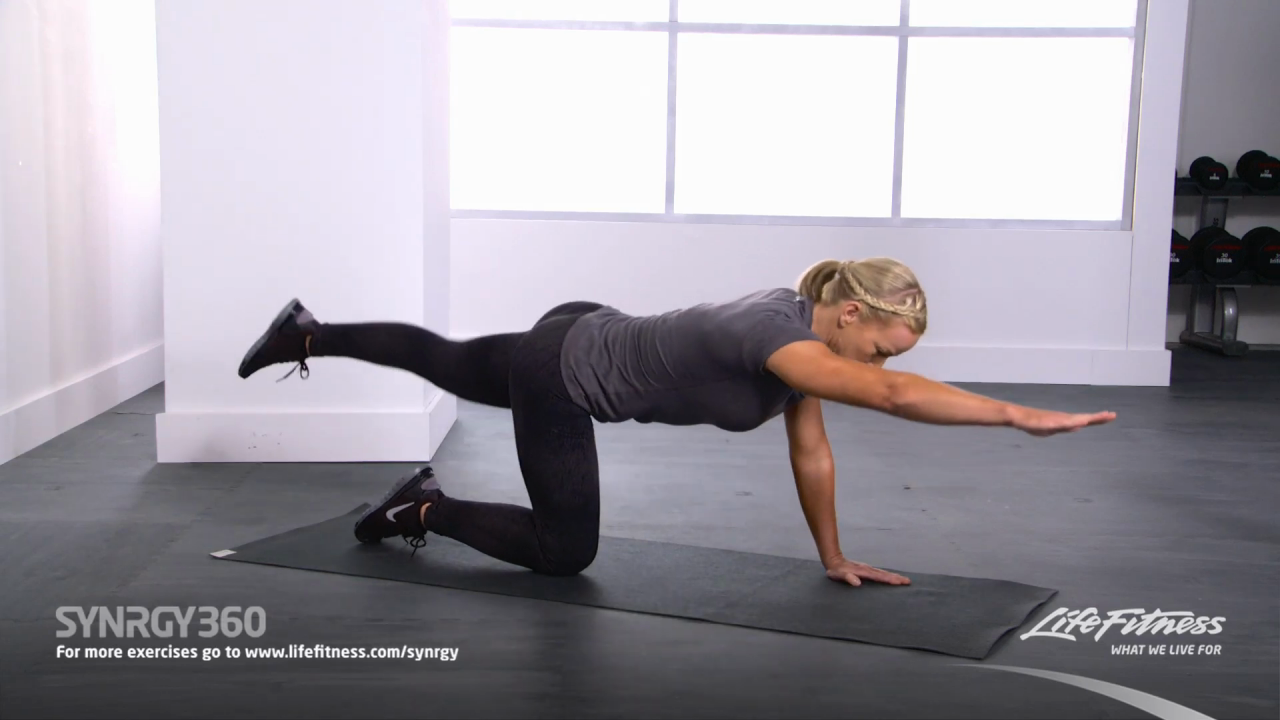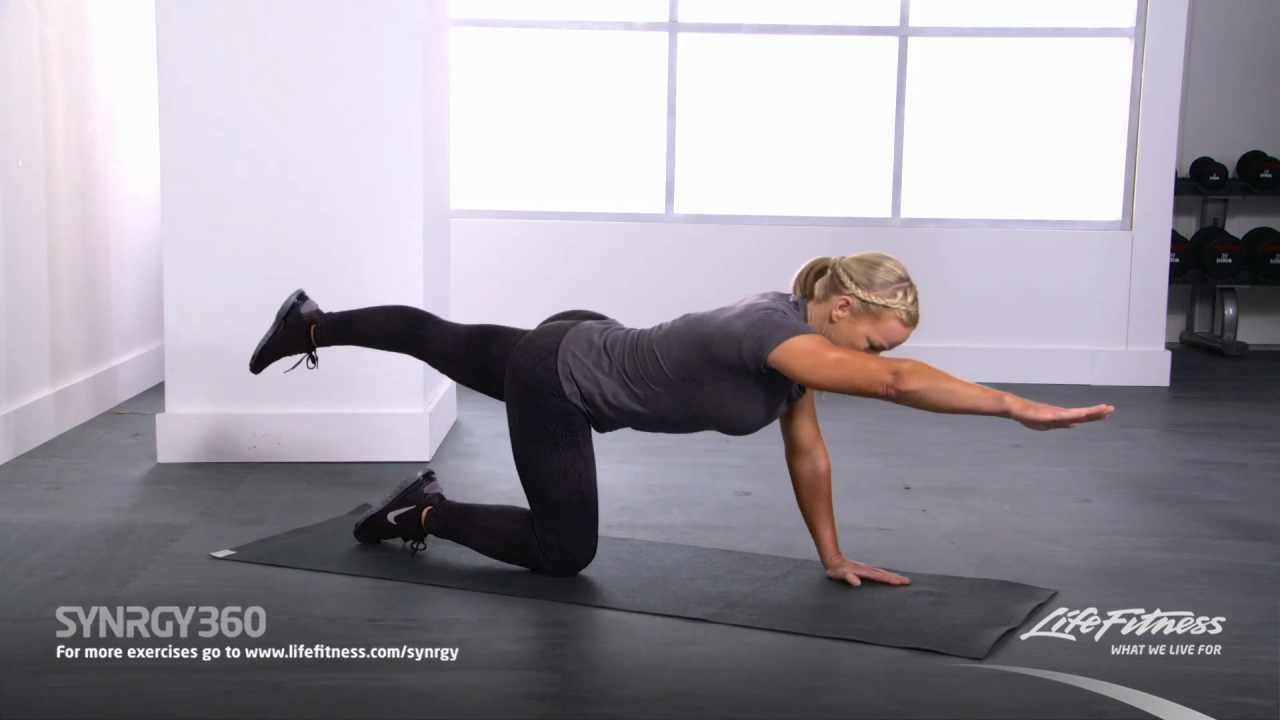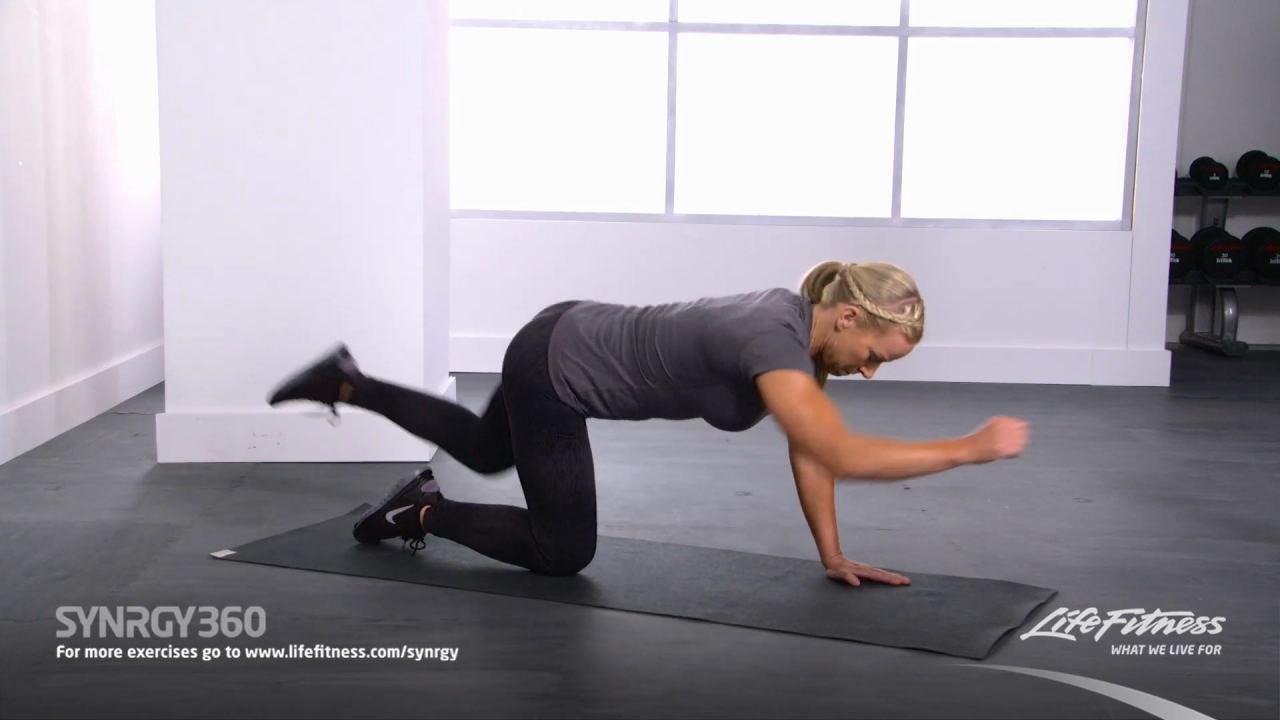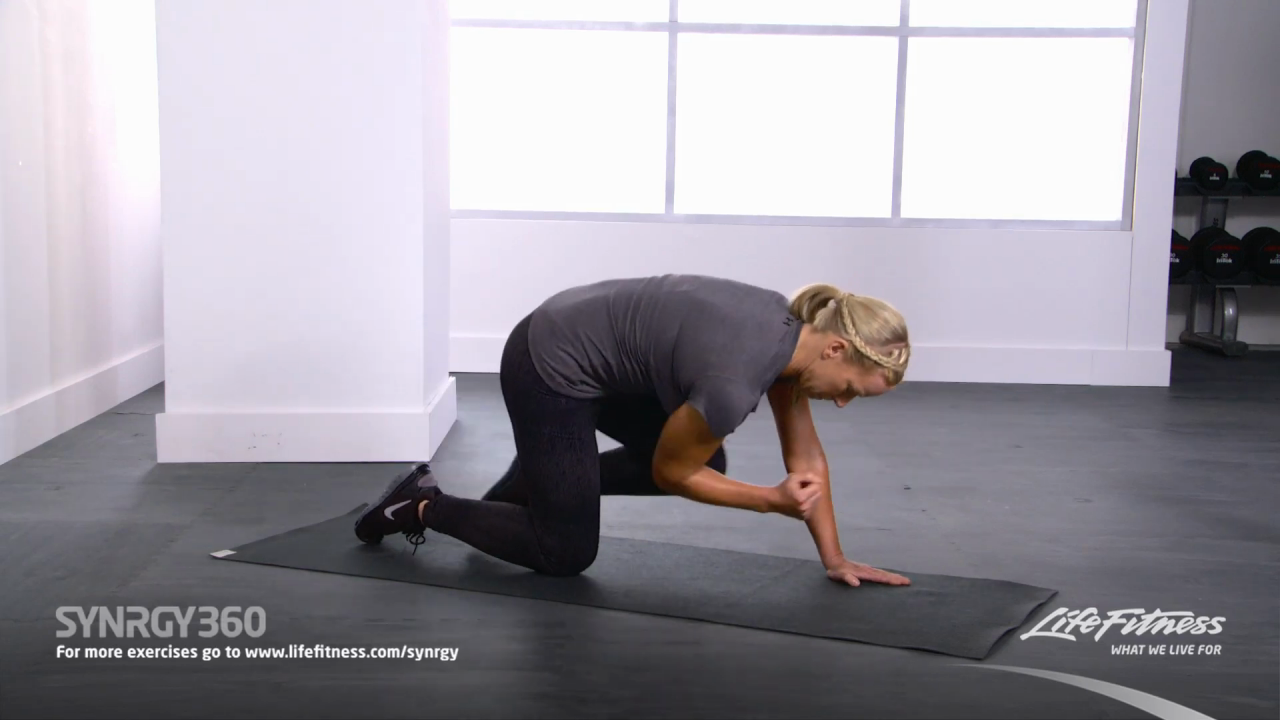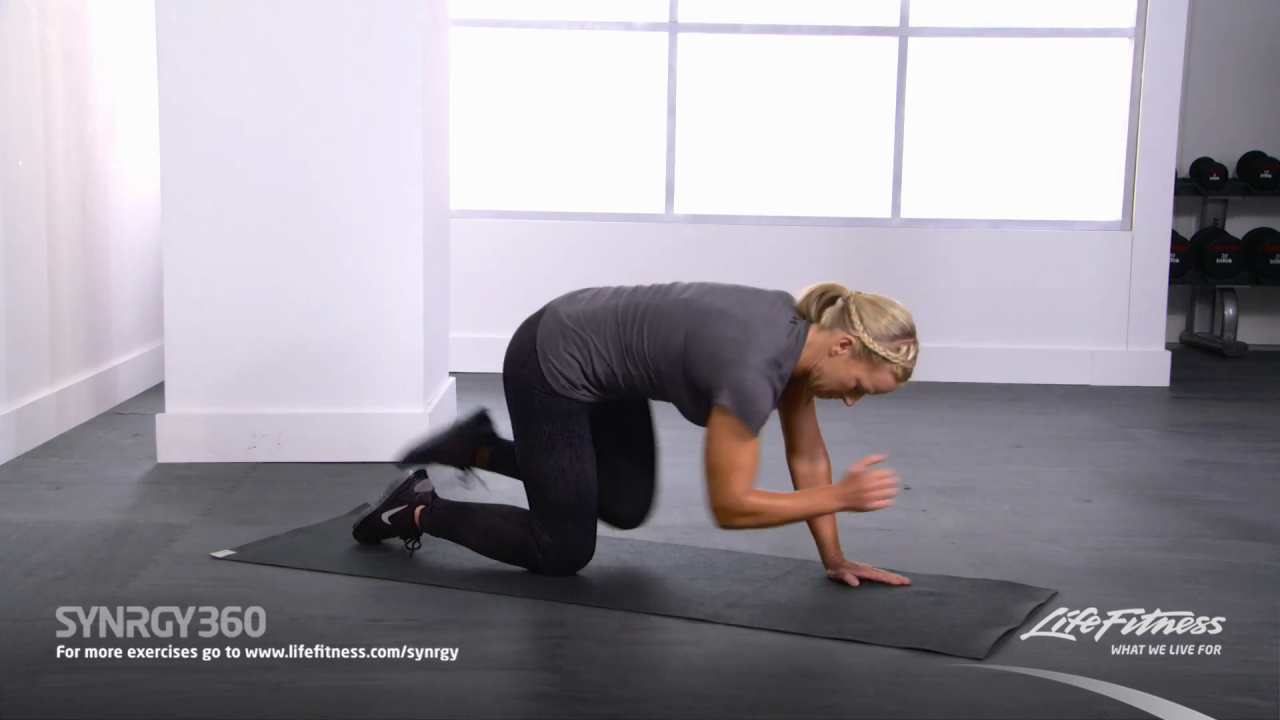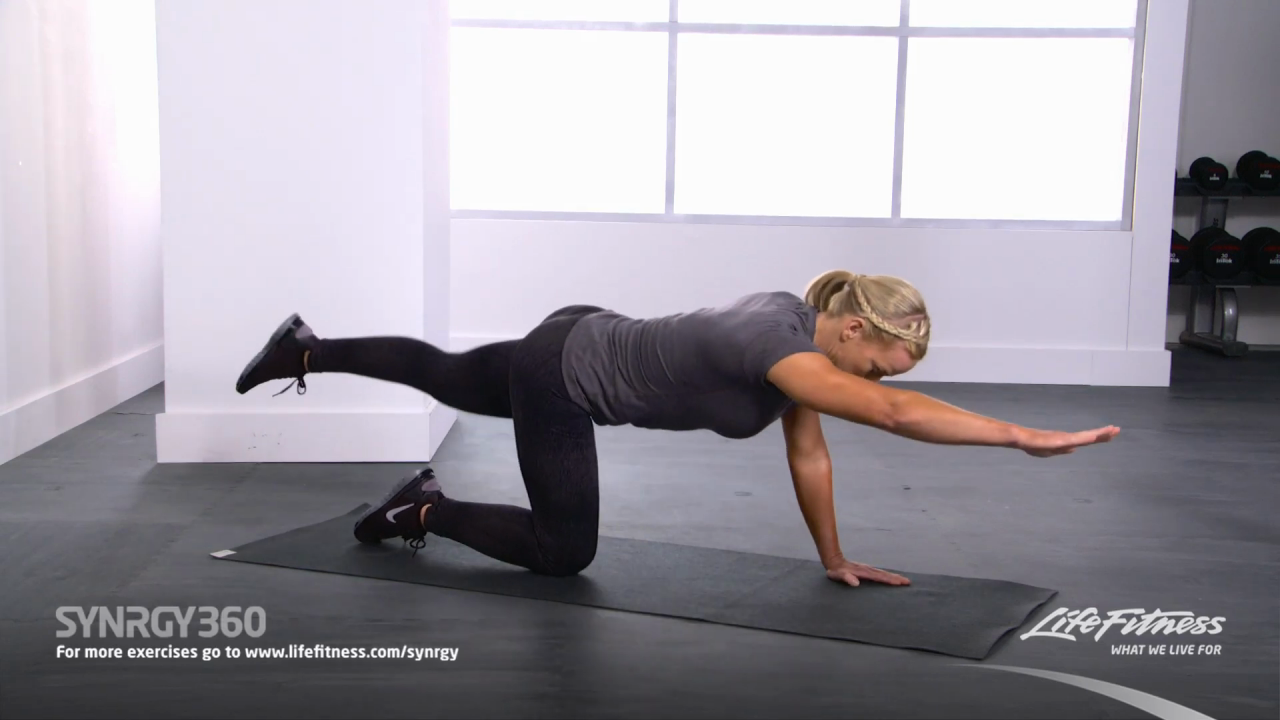
dt=0.4s
person 1, frame 1
left shoulder: (805, 321)
right shoulder: (777, 337)
left elbow: (812, 452)
right elbow: (896, 396)
left wrist: (834, 557)
right wrist: (1024, 416)
left hip: (590, 340)
right hip: (559, 378)
left knee: (446, 364)
right knee: (564, 551)
left ankle: (307, 332)
right ankle: (421, 507)
person 1, frame 2
left shoulder: (798, 324)
right shoulder: (775, 336)
left elbow: (807, 452)
right elbow: (901, 383)
left wrist: (833, 556)
right wrist: (1024, 408)
left hip: (587, 349)
right hip: (556, 380)
left knee: (438, 342)
right knee: (563, 551)
left ankle: (312, 324)
right ankle: (423, 511)
person 1, frame 3
left shoulder: (810, 319)
right shoulder: (777, 345)
left elbow: (818, 450)
right elbow: (846, 456)
left wrist: (834, 557)
right wrist: (970, 448)
left hip: (579, 341)
right hip: (550, 372)
left knee: (486, 449)
right knee: (564, 550)
left ankle: (345, 380)
right ankle: (420, 511)
person 1, frame 4
left shoulder: (793, 329)
right shoulder: (735, 381)
left elbow: (803, 453)
right elbow: (670, 474)
left wrist: (835, 556)
right wrist: (774, 502)
left hip: (602, 352)
right hip: (549, 364)
left knee: (707, 463)
right knee: (566, 553)
left ankle: (545, 471)
right ankle: (423, 505)
person 1, frame 5
left shoulder: (801, 329)
right shoulder: (751, 368)
left elbow: (807, 449)
right elbow: (731, 507)
left wrist: (835, 557)
right wrist: (843, 497)
left hip: (595, 345)
right hip: (554, 366)
left knee: (628, 508)
right knee: (561, 552)
left ankle: (479, 447)
right ankle: (419, 509)
person 1, frame 6
left shoulder: (803, 320)
right shoulder: (778, 347)
left elbow: (809, 453)
right elbow: (896, 412)
left wrist: (834, 557)
right wrist: (1028, 436)
left hip: (590, 342)
right hip: (559, 378)
left knee: (446, 379)
right knee: (564, 551)
left ankle: (306, 349)
right ankle: (421, 509)
